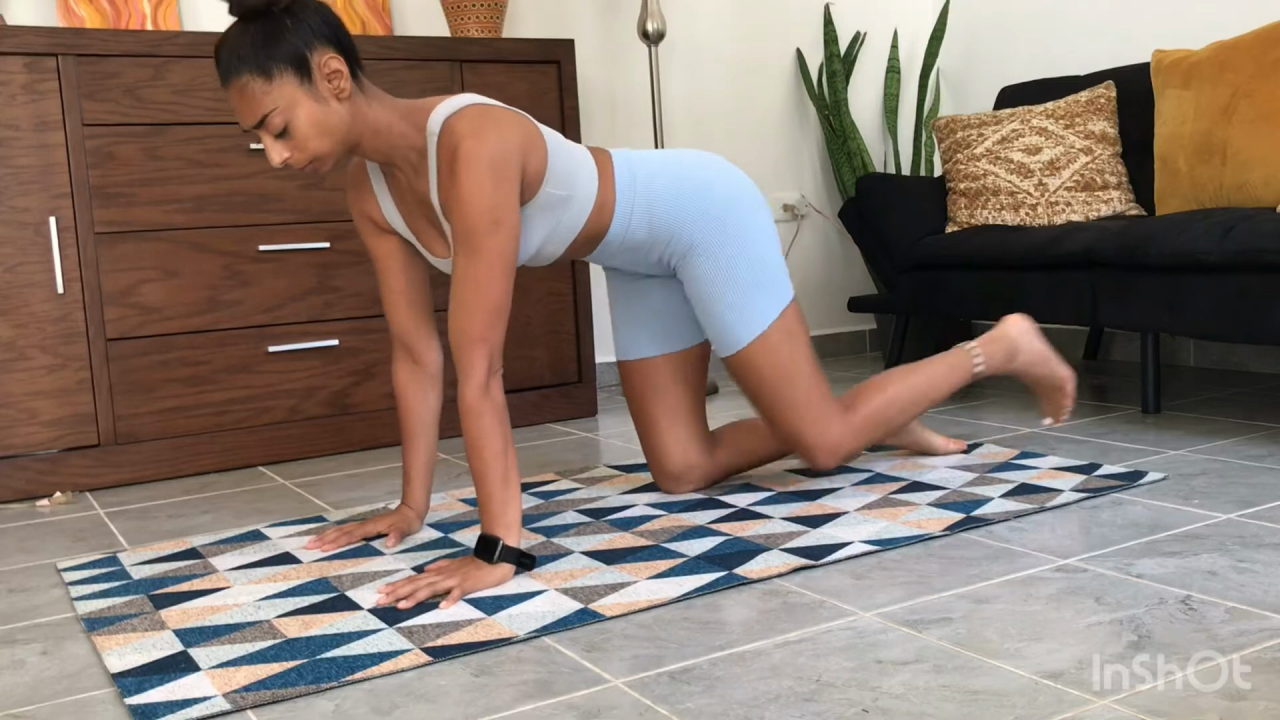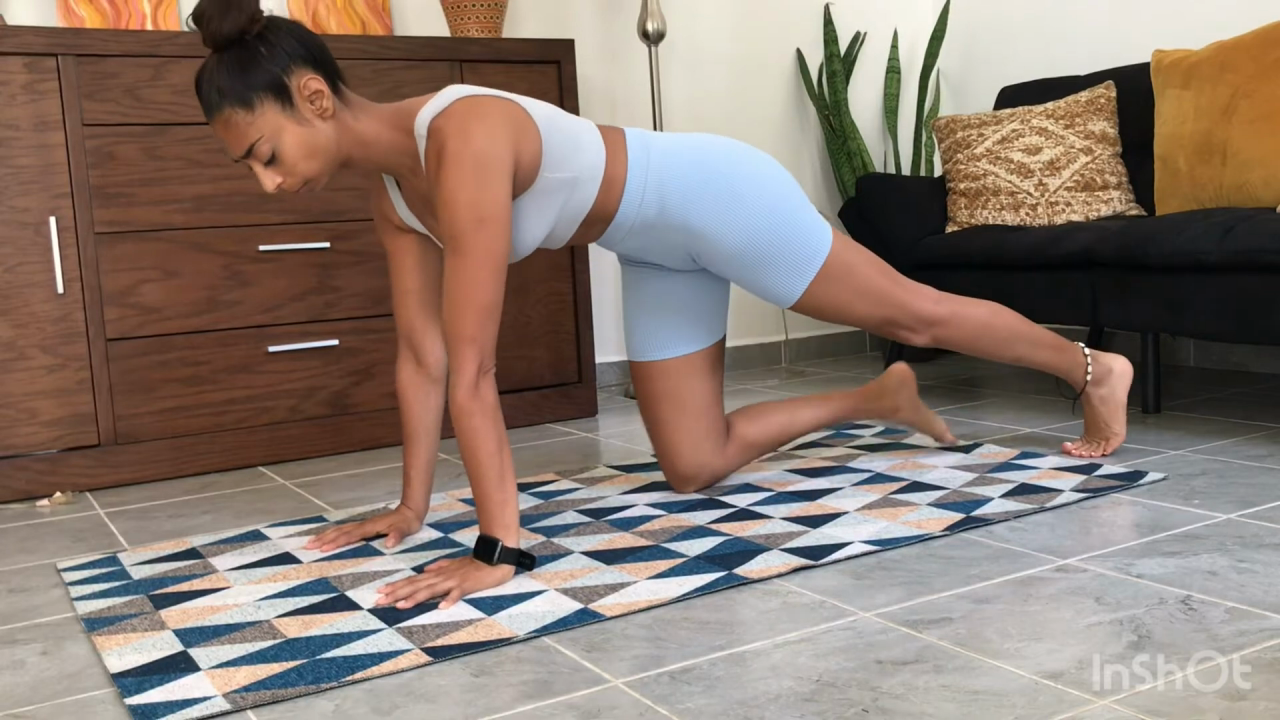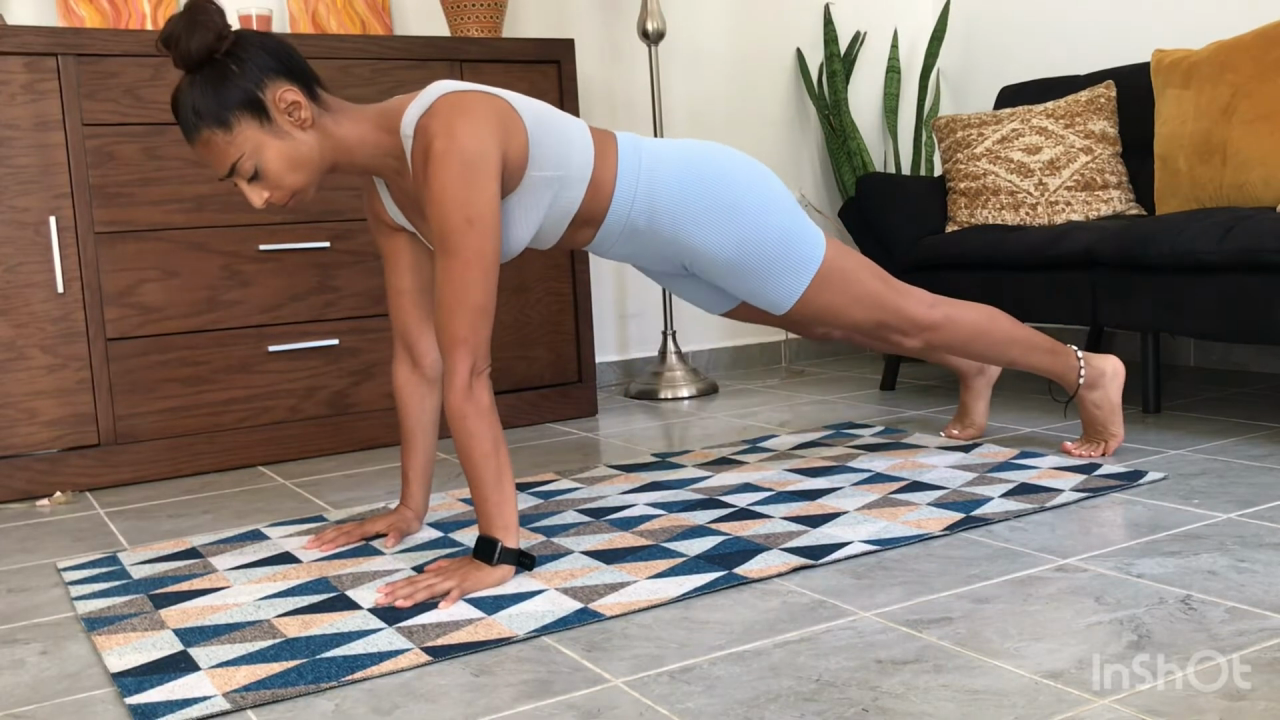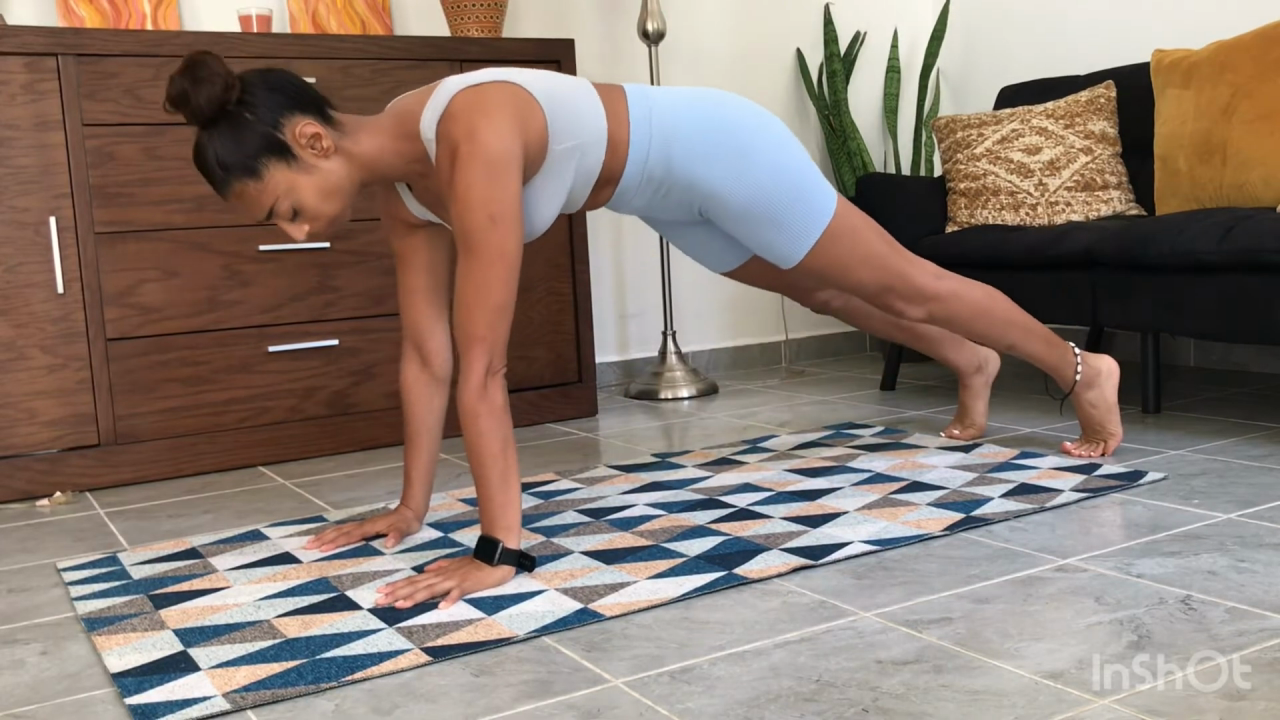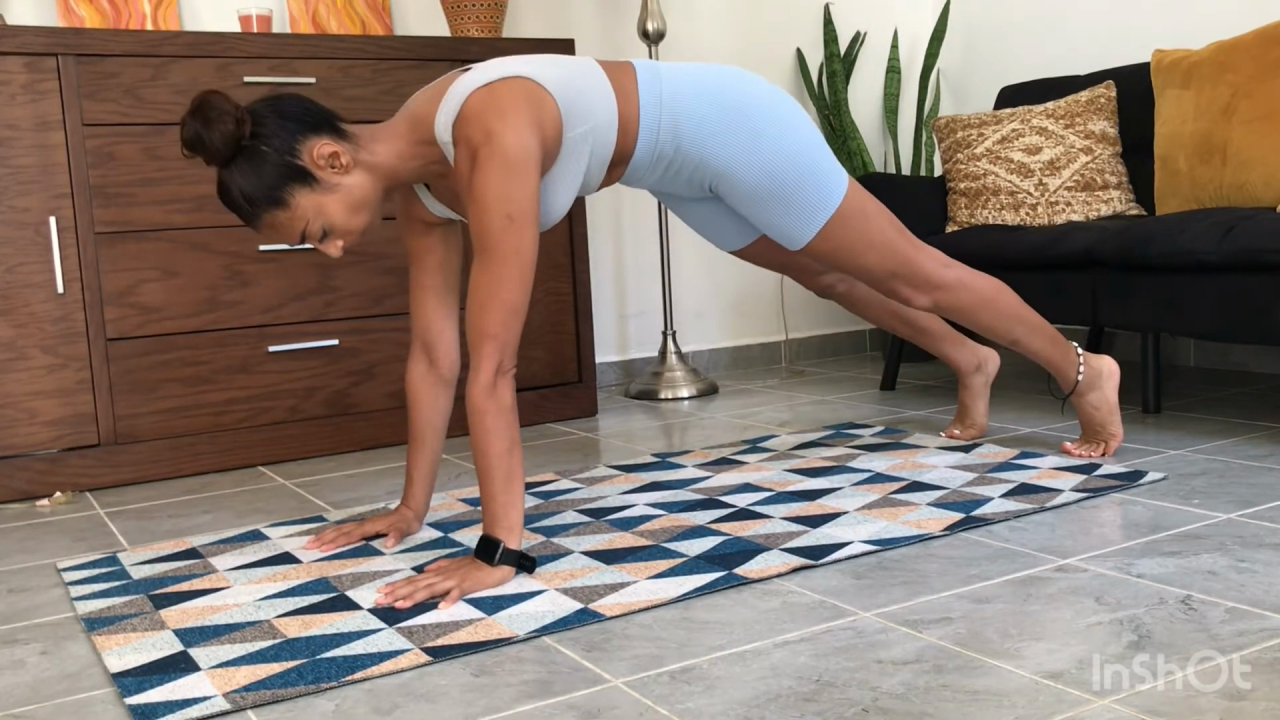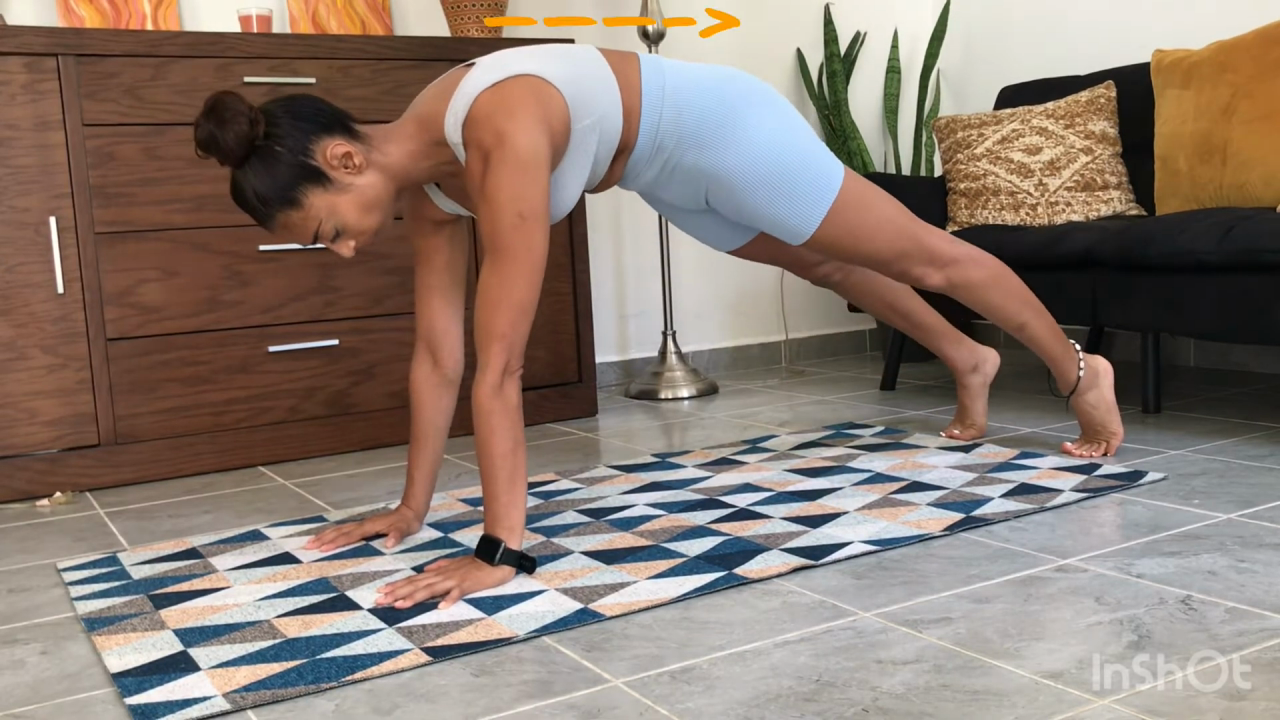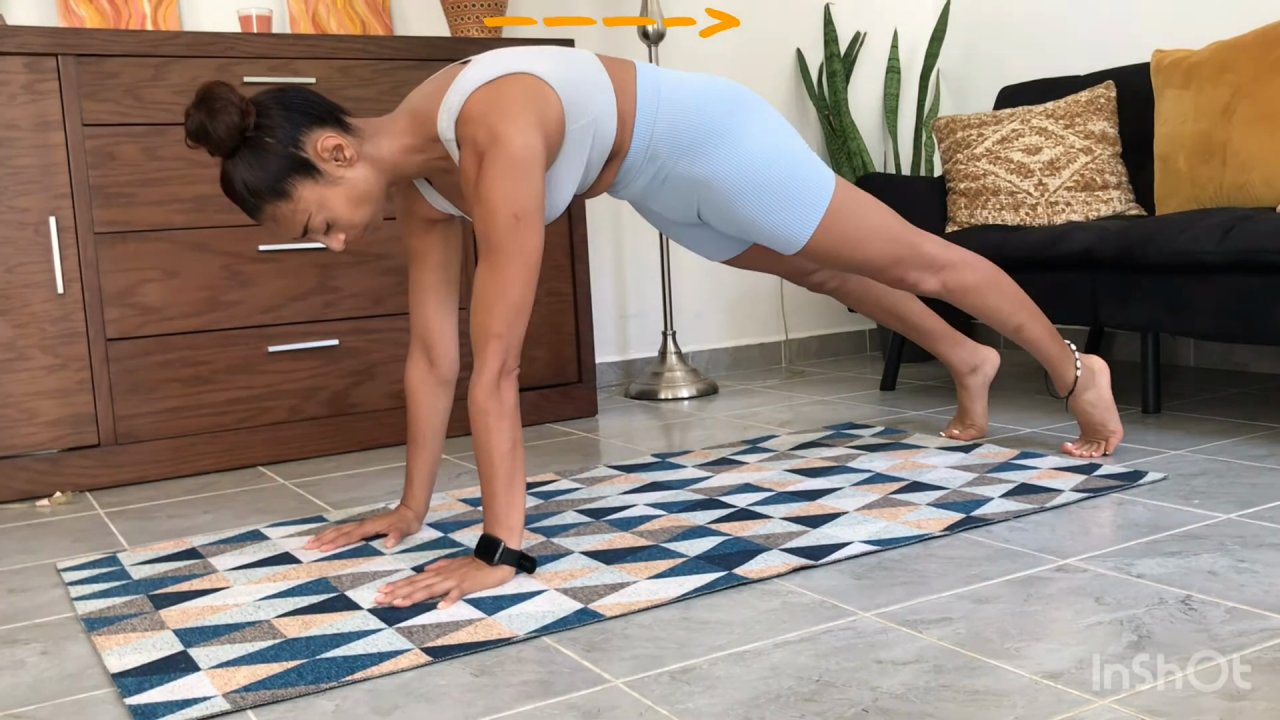
dt=0.7s
person 1, frame 1
left shoulder: (474, 142)
right shoulder: (369, 190)
left elbow: (478, 369)
right elbow: (416, 356)
left wrist: (500, 546)
right wrist: (412, 506)
left hip: (702, 213)
right hip: (640, 258)
left knee: (824, 444)
right knee: (682, 473)
left ankle: (1000, 347)
right ankle: (882, 421)
person 1, frame 2
left shoulder: (461, 140)
right shoulder: (392, 189)
left elbow: (472, 371)
right elbow: (421, 354)
left wrist: (499, 550)
right wrist: (412, 507)
left hip: (715, 198)
right hip: (655, 245)
left knee: (908, 313)
right knee: (692, 466)
left ankle: (1093, 371)
right ankle: (879, 399)
person 1, frame 3
left shoulder: (449, 141)
right shoulder: (382, 182)
left elbow: (466, 372)
right elbow: (417, 357)
left wrist: (499, 547)
right wrist: (410, 506)
left hip: (703, 204)
right hip: (659, 241)
left knee: (902, 314)
right knee: (831, 322)
left ankle: (1086, 373)
right ankle: (972, 373)
person 1, frame 4
left shoulder: (471, 138)
right shoulder: (400, 173)
left elbow: (483, 368)
right elbow: (427, 353)
left wrist: (501, 548)
right wrist: (412, 505)
left hip: (717, 152)
right hip: (669, 194)
left knee: (903, 284)
right knee: (819, 290)
left ankle: (1083, 372)
right ankle: (971, 366)
person 1, frame 5
left shoulder: (490, 136)
right shoulder: (416, 178)
left elbow: (491, 365)
right elbow: (434, 353)
left wrist: (500, 548)
right wrist: (412, 506)
left hip: (729, 127)
right hip: (679, 168)
left knee: (912, 270)
right knee: (824, 275)
left ankle: (1082, 372)
right ankle: (971, 363)
person 1, frame 6
left shoulder: (500, 136)
right shoulder: (423, 174)
left elbow: (498, 365)
right elbow: (437, 352)
left wrist: (501, 550)
right wrist: (411, 506)
left hip: (722, 131)
right hip: (668, 177)
left knee: (926, 254)
right knee: (823, 265)
left ankle: (1078, 371)
right ankle: (967, 364)
person 1, frame 7
left shoulder: (494, 131)
right shoulder: (415, 173)
left elbow: (495, 363)
right elbow: (432, 353)
left wrist: (501, 549)
right wrist: (411, 507)
left hip: (713, 143)
right hip: (660, 187)
left knee: (917, 261)
right knee: (822, 273)
left ankle: (1075, 373)
right ankle: (968, 362)
